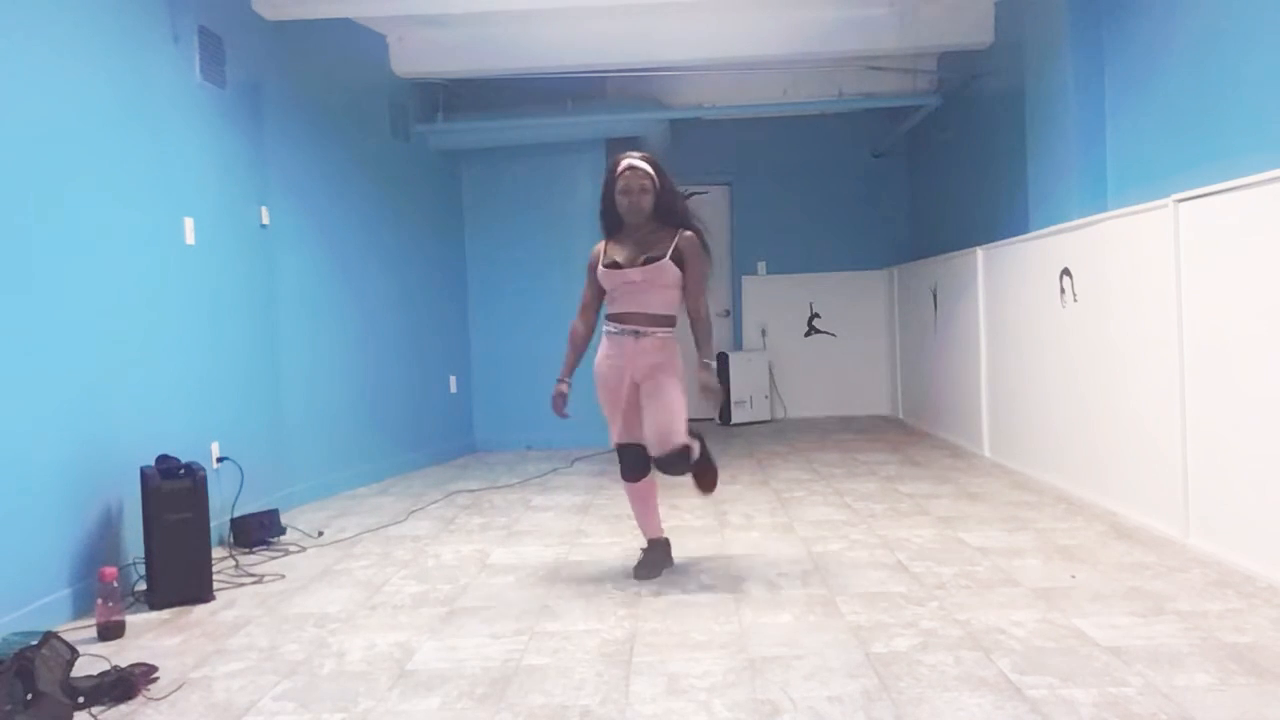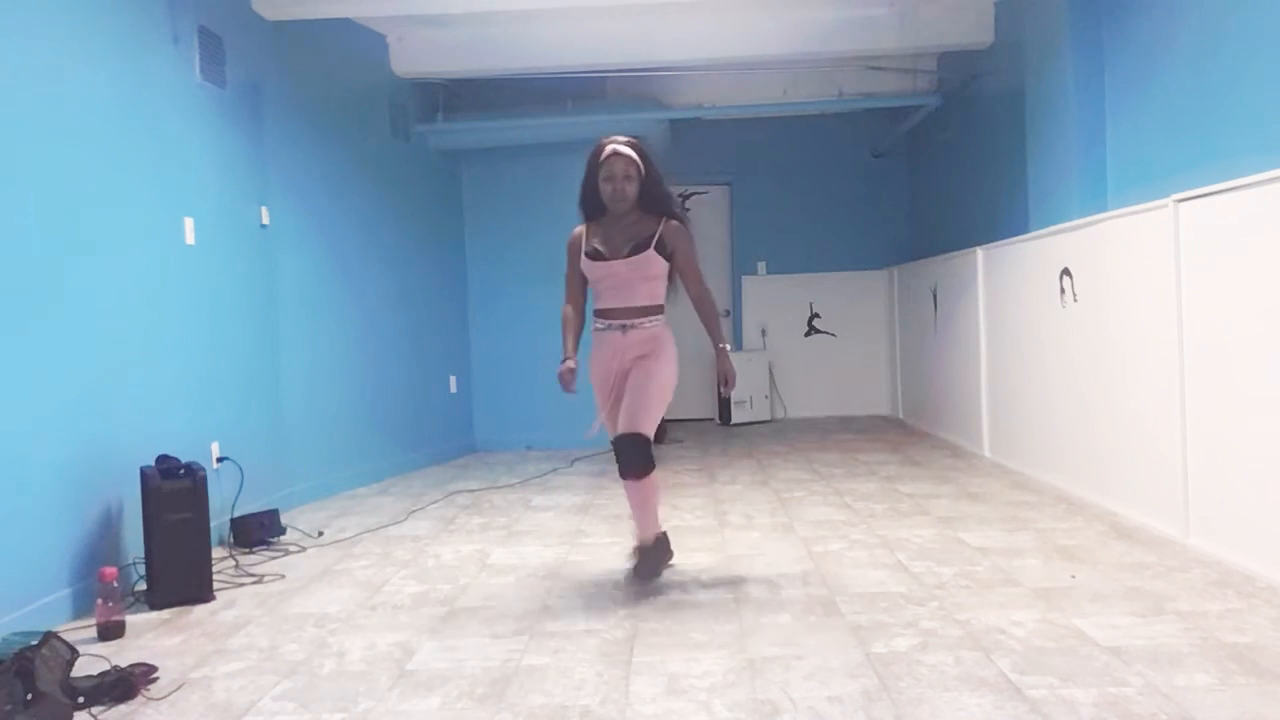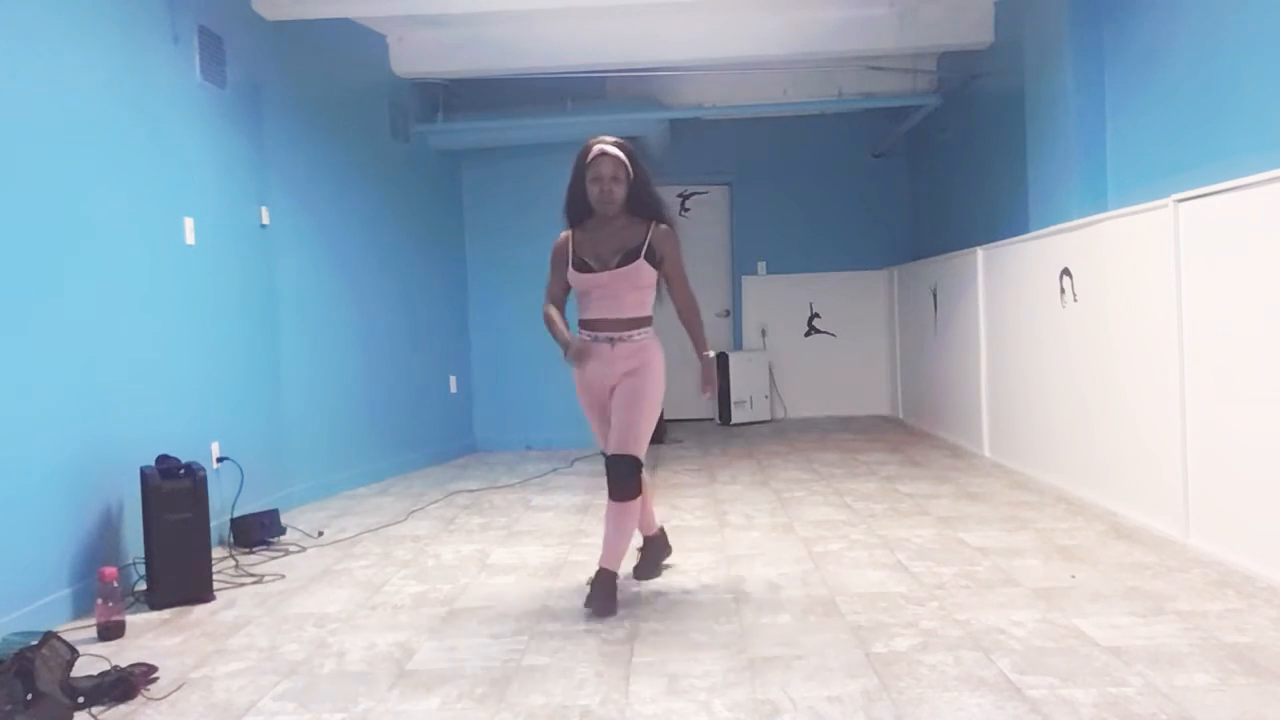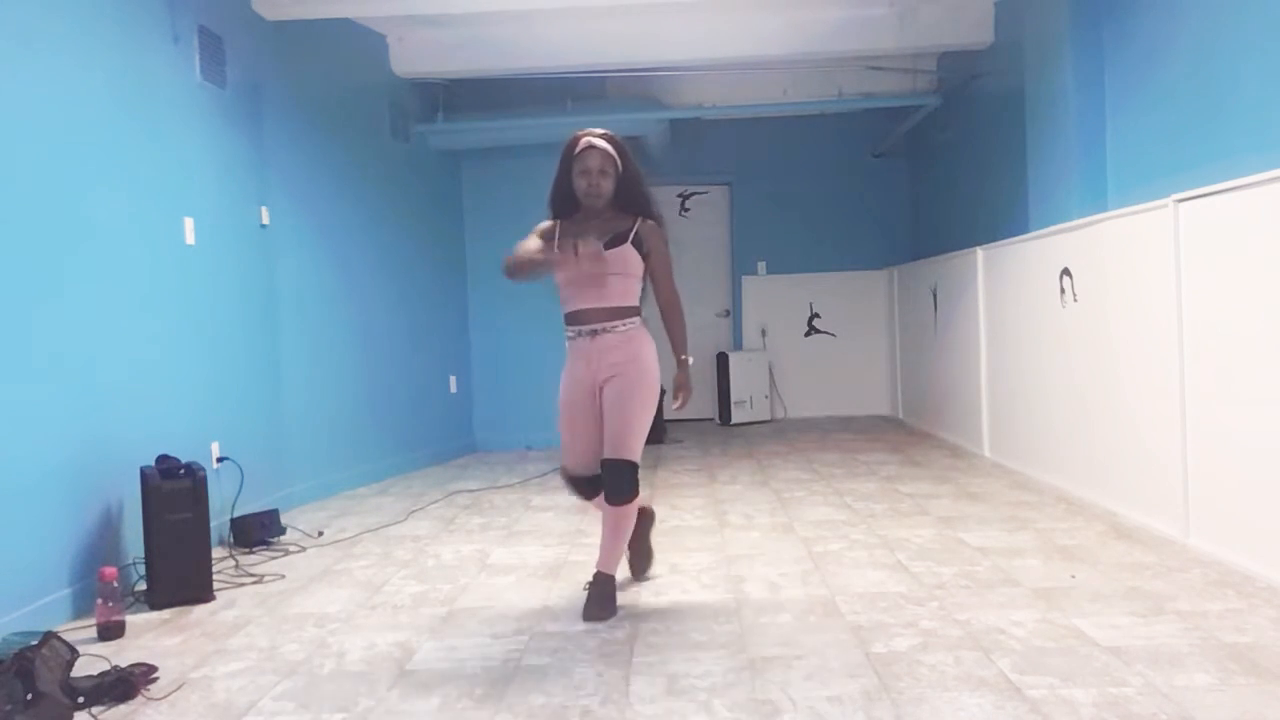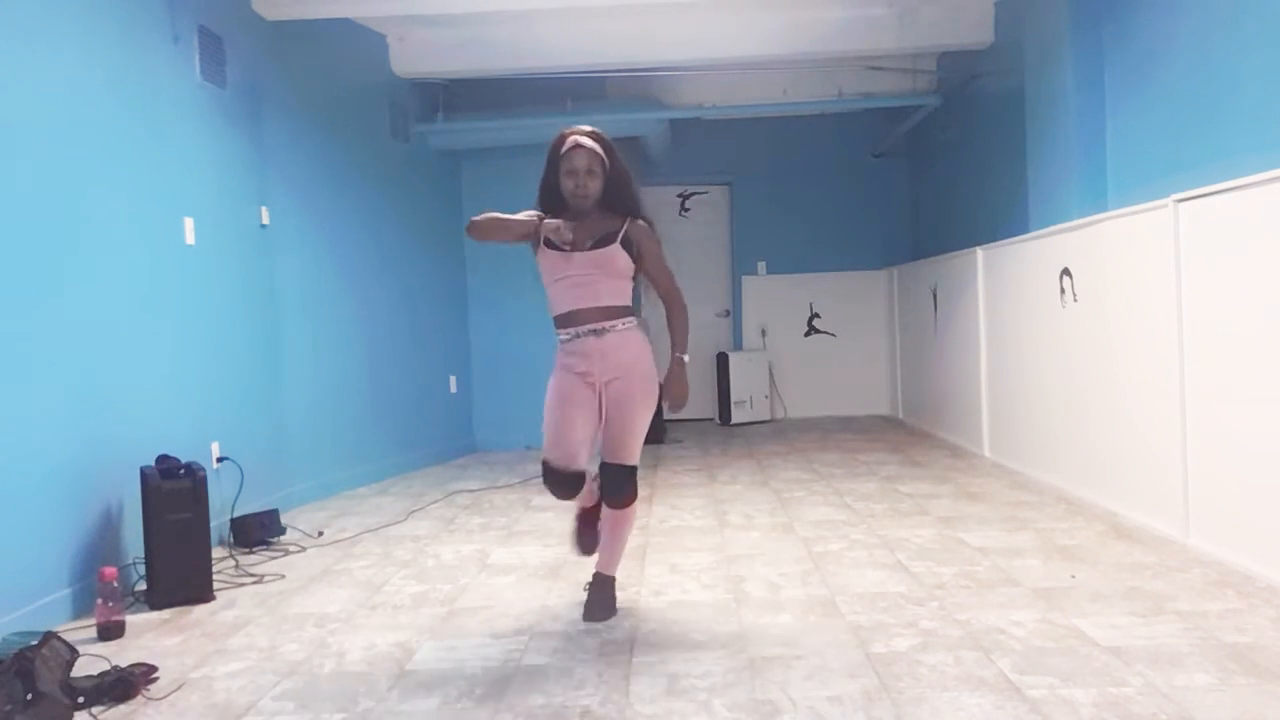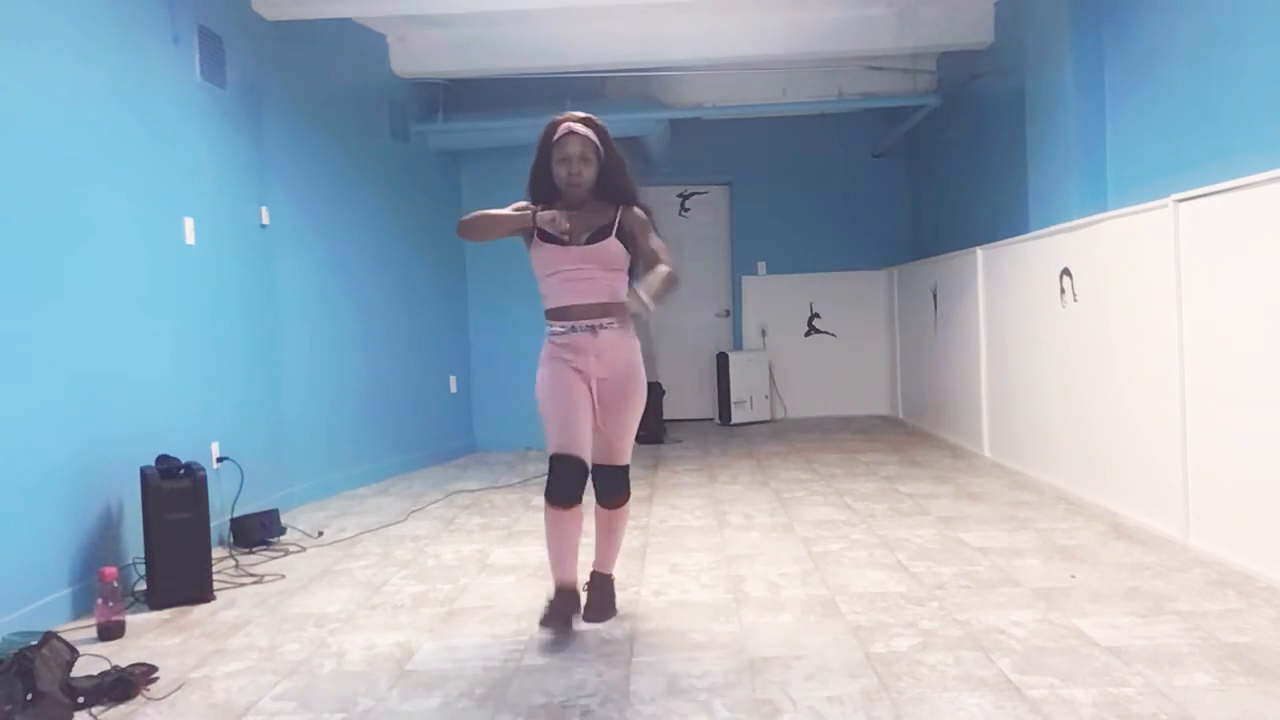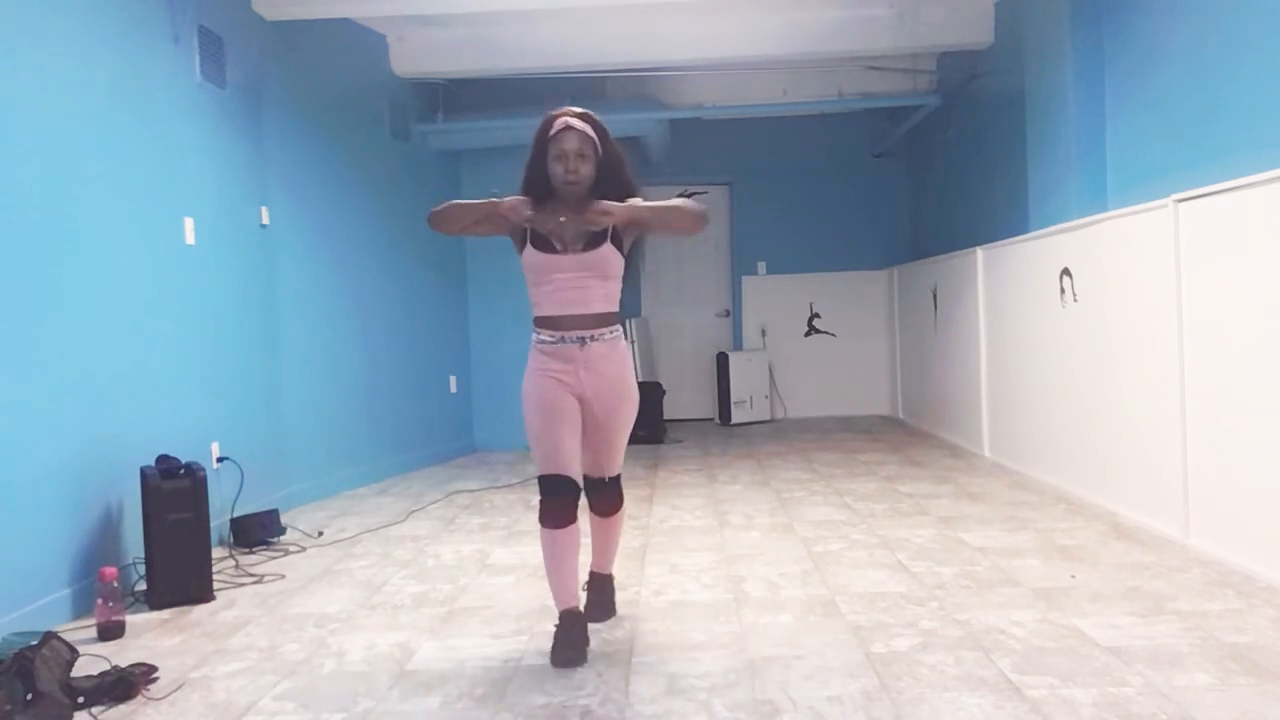
dt=0.2s
person 1, frame 1
left shoulder: (683, 243)
right shoulder: (602, 250)
left elbow: (698, 308)
right elbow: (585, 316)
left wrist: (705, 366)
right wrist: (566, 376)
left hip: (661, 355)
right hip: (612, 357)
left knee: (666, 451)
right knee: (629, 453)
left ankle: (692, 451)
right ankle: (656, 544)
person 1, frame 2
left shoulder: (668, 230)
right shoulder: (581, 238)
left elbow: (698, 293)
right elbow: (573, 302)
left wrist: (722, 351)
right wrist: (568, 355)
left hip: (651, 346)
right hip: (603, 351)
left knee: (634, 443)
right knee: (624, 449)
left ankle: (650, 542)
right ankle: (653, 539)
person 1, frame 3
left shoulder: (657, 235)
right shoulder: (568, 242)
left elbow: (683, 299)
right elbow: (551, 304)
left wrist: (706, 356)
right wrist: (566, 341)
left hip: (640, 358)
right hip: (592, 362)
left knee: (625, 464)
right knee: (618, 464)
left ankle: (607, 574)
right ankle: (654, 540)
person 1, frame 4
left shoulder: (644, 230)
right shoulder: (554, 229)
left elbow: (668, 300)
right elbow: (513, 266)
left wrist: (682, 360)
right wrist: (564, 256)
left hip: (631, 353)
right hip: (580, 358)
left knee: (619, 468)
right knee: (578, 473)
left ankle: (605, 577)
right ankle: (635, 516)
person 1, frame 5
left shoulder: (632, 230)
right shoulder: (541, 226)
left elbow: (673, 299)
right elbow: (477, 227)
left wrist: (678, 363)
right wrist: (540, 228)
left hip: (627, 354)
right hip: (572, 360)
left knee: (620, 470)
right knee: (561, 471)
left ankle: (604, 578)
right ankle: (589, 505)
person 1, frame 6
left shoulder: (626, 215)
right shoulder: (535, 216)
left elbow: (665, 267)
right elbow: (469, 228)
left wrist: (644, 295)
right wrist: (536, 219)
left hip: (618, 351)
right hip: (562, 355)
left knee: (613, 472)
right knee: (567, 467)
left ankle: (602, 576)
right ankle: (563, 590)
person 1, frame 7
left shoulder: (620, 217)
right shoulder: (524, 217)
left elbow: (694, 217)
right elbow: (439, 218)
left wrist: (626, 212)
right wrist: (494, 208)
left hip: (608, 359)
right hip: (549, 363)
left knee: (604, 480)
right knee: (558, 487)
left ankle: (601, 577)
right ankle: (569, 614)
